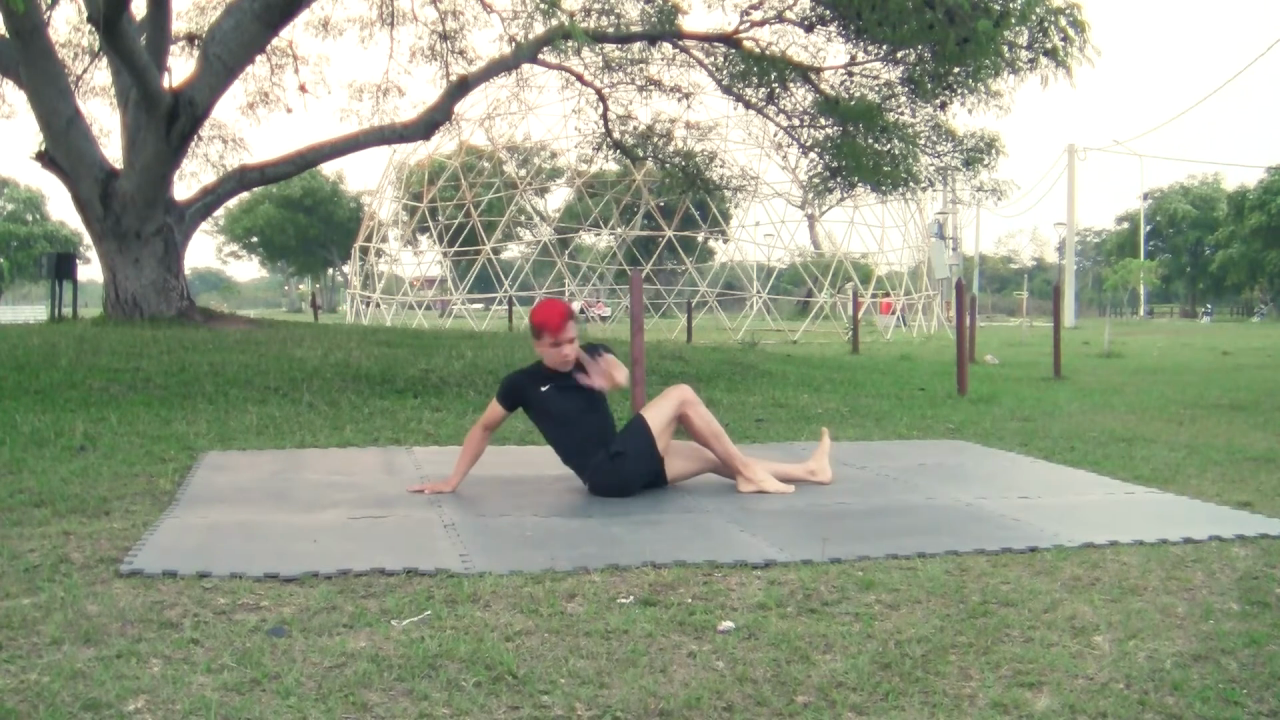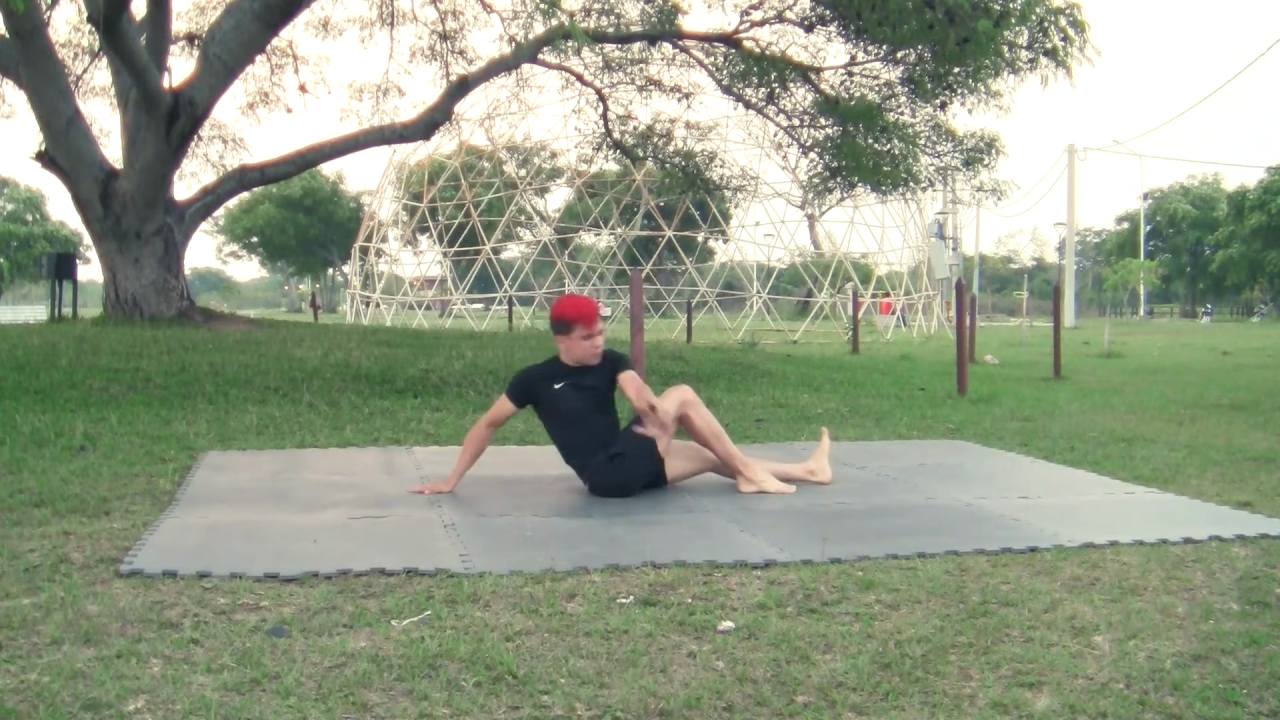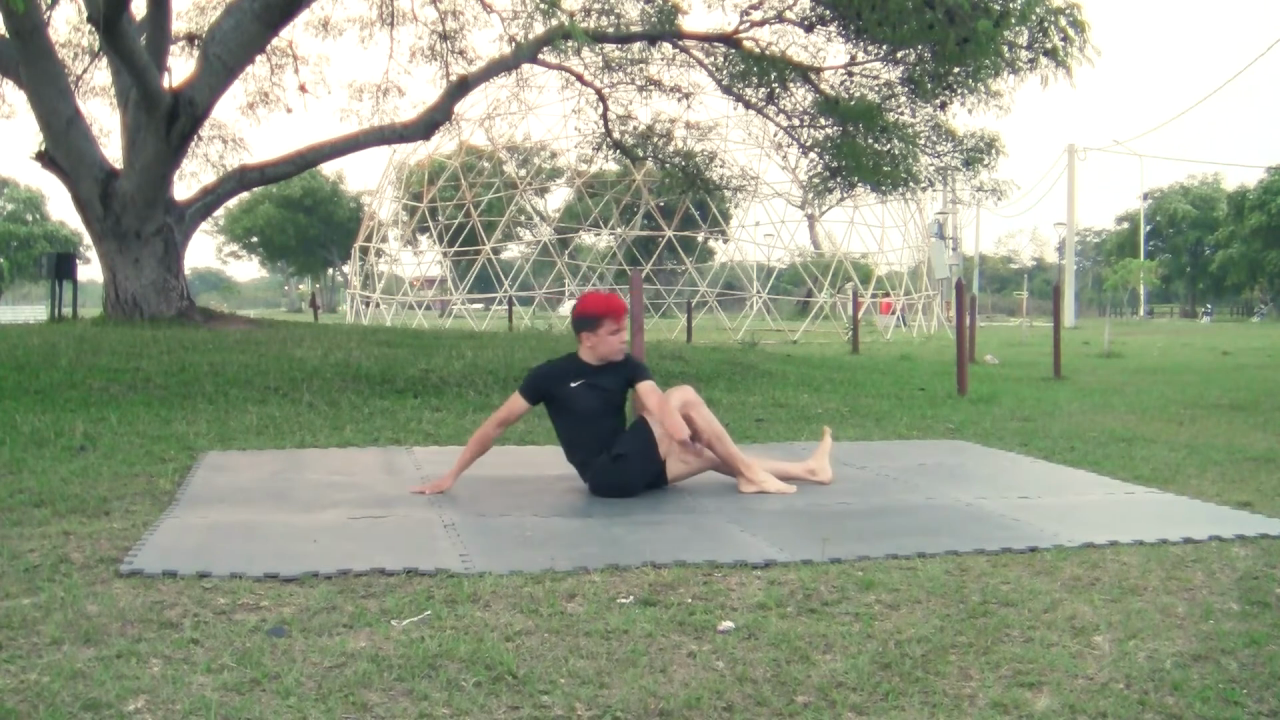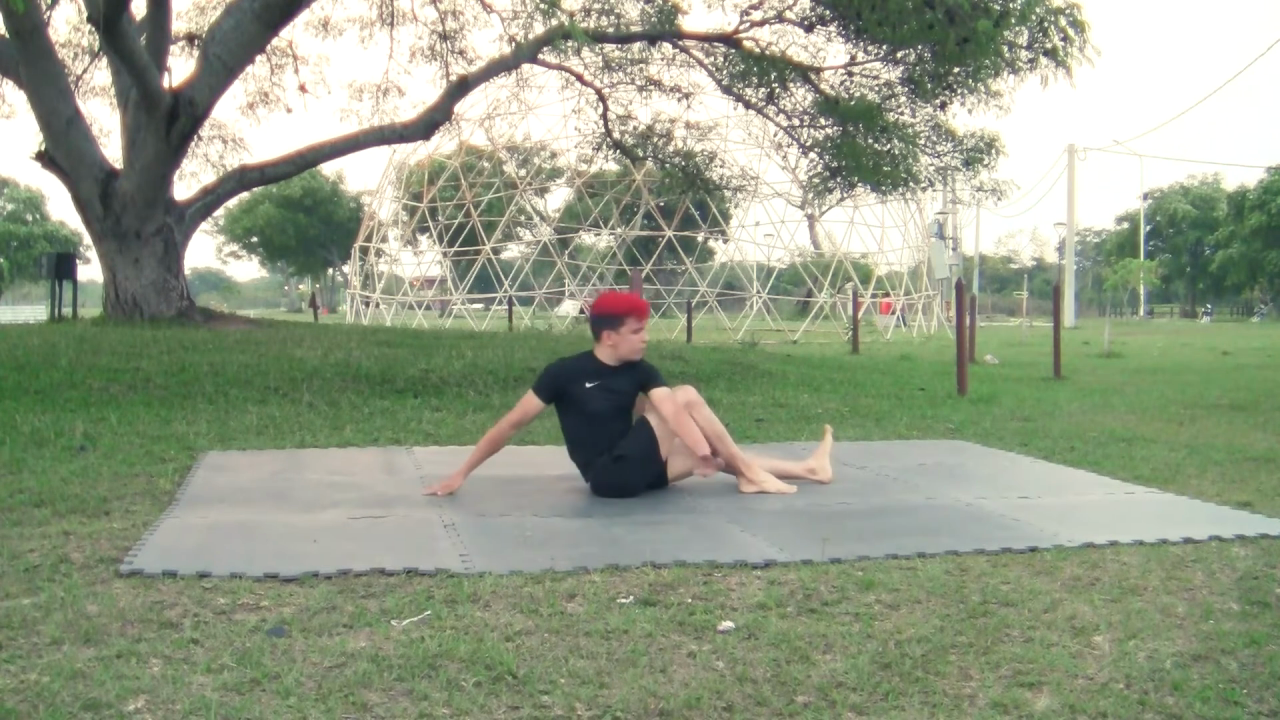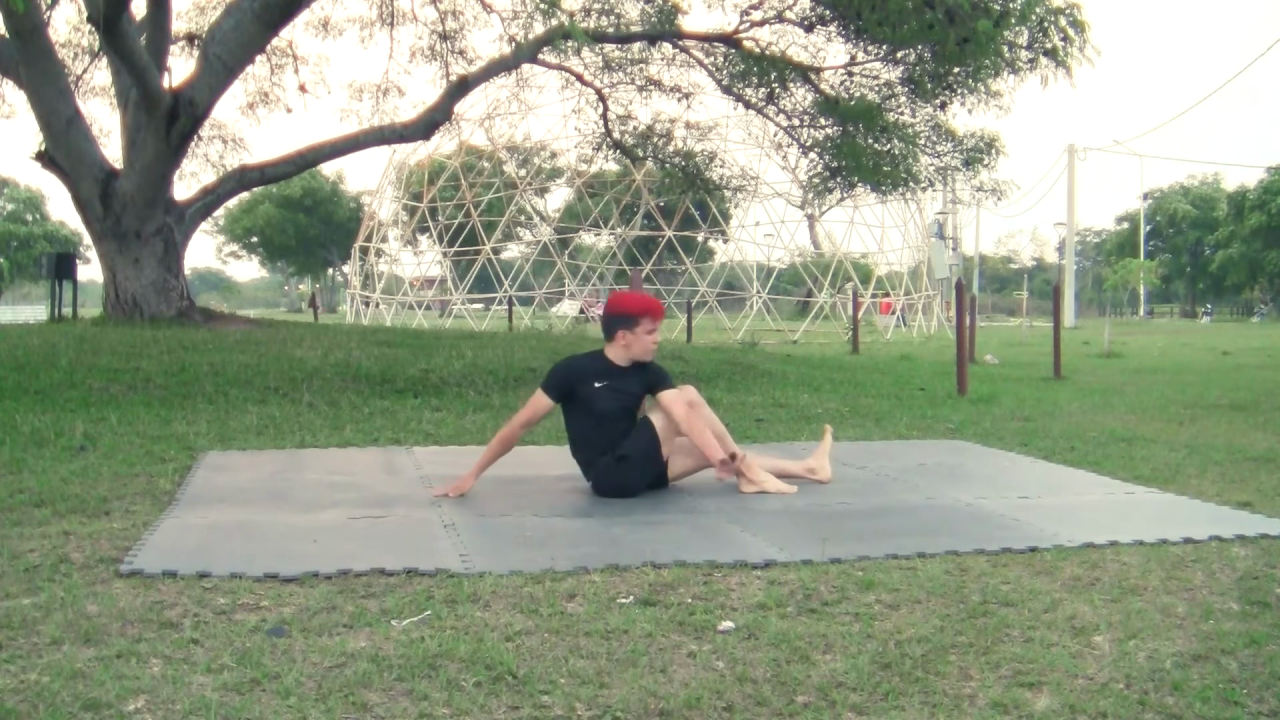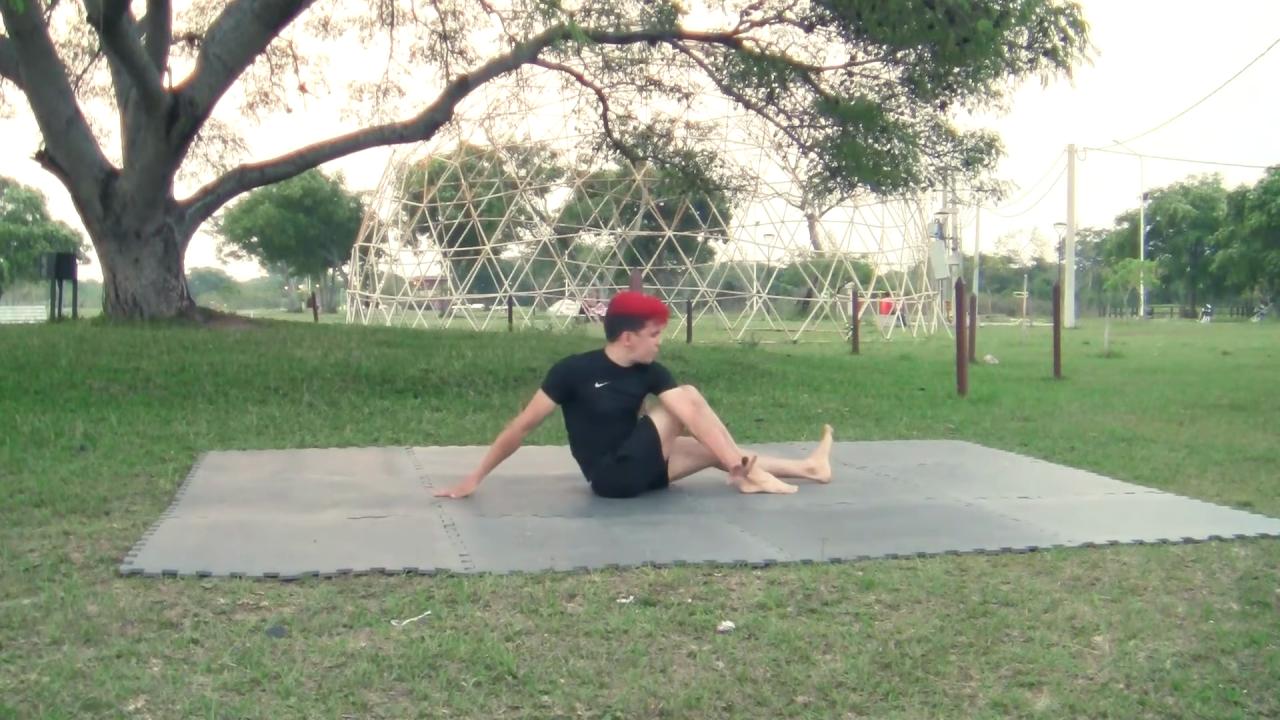
dt=0.1s
person 1, frame 1
left shoulder: (588, 356)
right shoulder: (521, 382)
left elbow: (621, 374)
right elbow: (482, 429)
left wrist: (607, 375)
right wrist: (453, 480)
left hip: (625, 464)
right hip: (606, 474)
left knee: (711, 455)
right knee: (680, 394)
left ankle: (807, 469)
right ankle: (748, 471)
person 1, frame 2
left shoulder: (610, 360)
right shoulder: (534, 378)
left elbow: (638, 390)
right elbow: (487, 425)
left wrist: (649, 408)
right wrist: (453, 478)
left hip: (626, 466)
right hip: (606, 475)
left knee: (712, 456)
right knee: (683, 396)
left ankle: (805, 470)
right ankle: (747, 472)
person 1, frame 3
left shoulder: (627, 366)
right shoulder: (549, 376)
left elbow: (655, 402)
right elbow: (497, 423)
left wrist: (682, 434)
right wrist: (452, 475)
left hip: (629, 467)
right hip: (608, 476)
left knee: (713, 454)
right knee: (686, 395)
left ankle: (805, 469)
right ankle: (748, 471)
person 1, frame 4
left shoulder: (640, 371)
right shoulder: (564, 373)
left elbow: (671, 412)
right elbow: (511, 424)
left wrist: (703, 448)
right wrist: (461, 474)
left hip: (632, 468)
right hip: (609, 476)
right knee: (686, 395)
left ankle: (807, 468)
right ankle: (748, 472)
person 1, frame 5
left shoulder: (649, 373)
right shoulder: (573, 371)
left elbow: (684, 417)
right elbow: (521, 423)
left wrist: (719, 455)
right wrist: (472, 475)
left hip: (634, 468)
right hip: (611, 477)
right knee: (690, 394)
left ankle: (806, 468)
right ankle: (750, 473)
person 1, frame 6
left shoulder: (650, 371)
right shoulder: (573, 370)
left elbow: (692, 418)
right elbow: (524, 425)
left wrist: (732, 459)
right wrist: (475, 478)
left hip: (634, 467)
right hip: (611, 477)
right knee: (689, 397)
left ankle: (805, 468)
right ankle: (753, 474)
